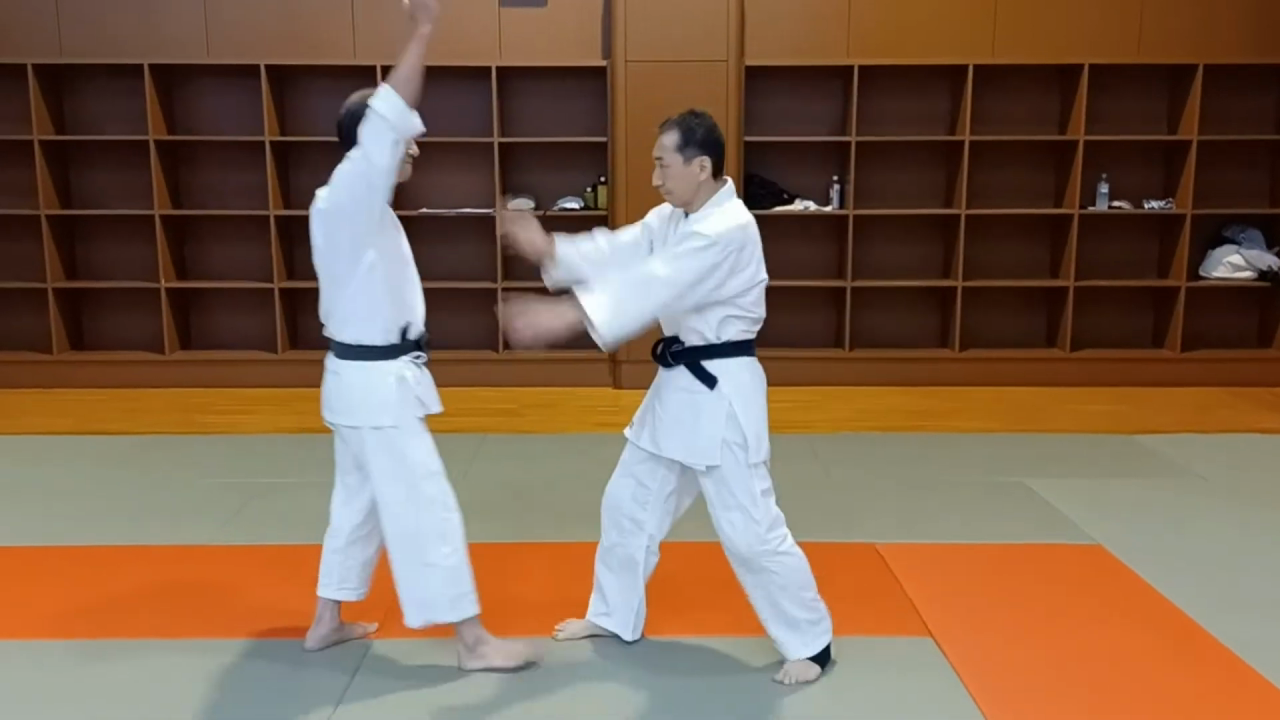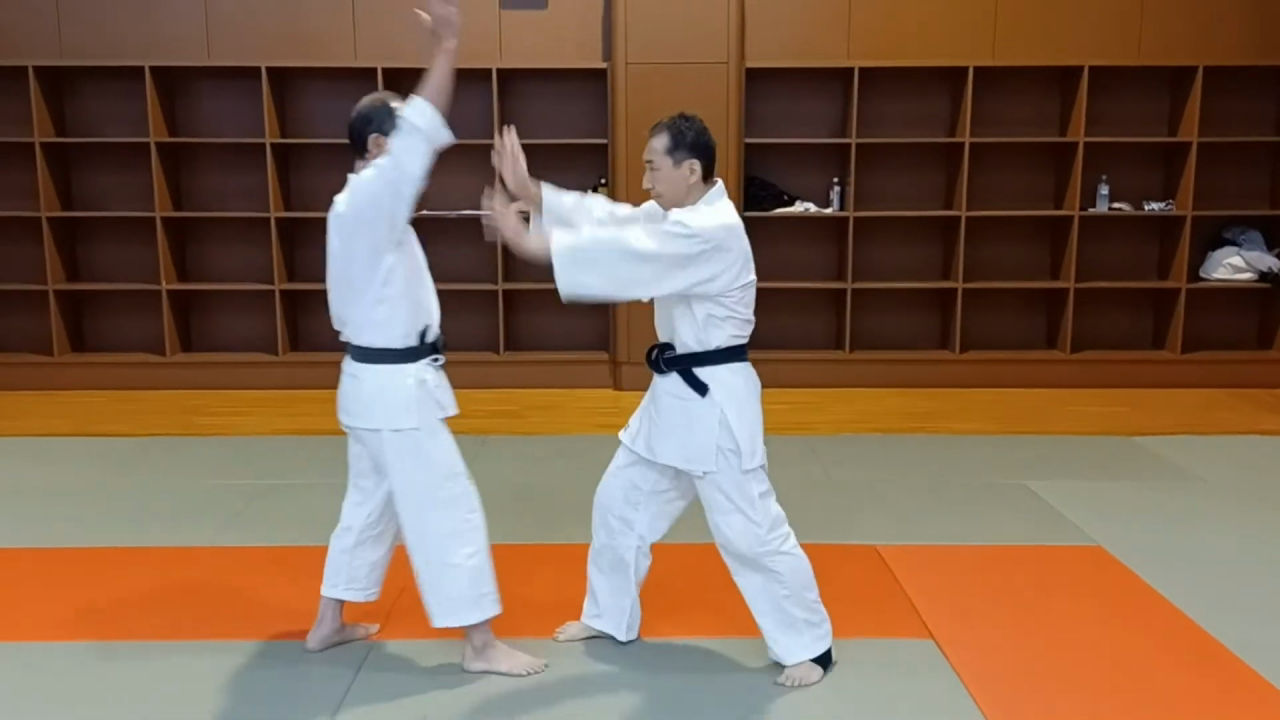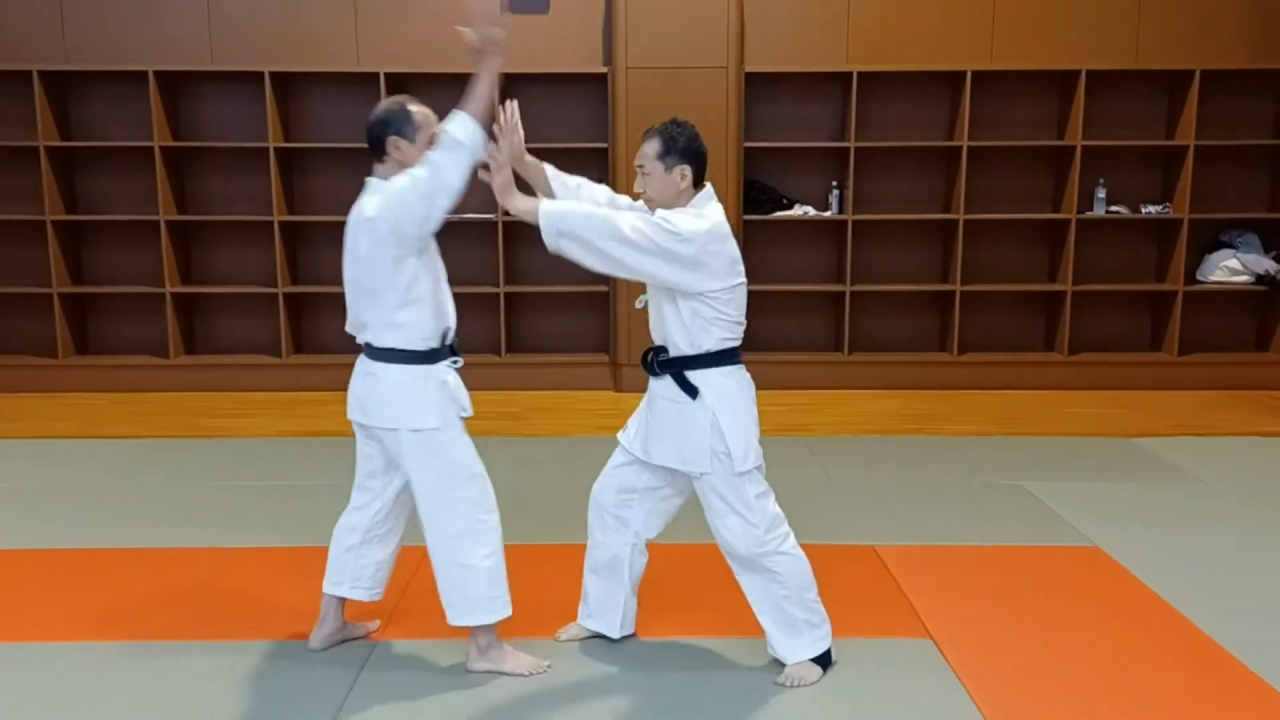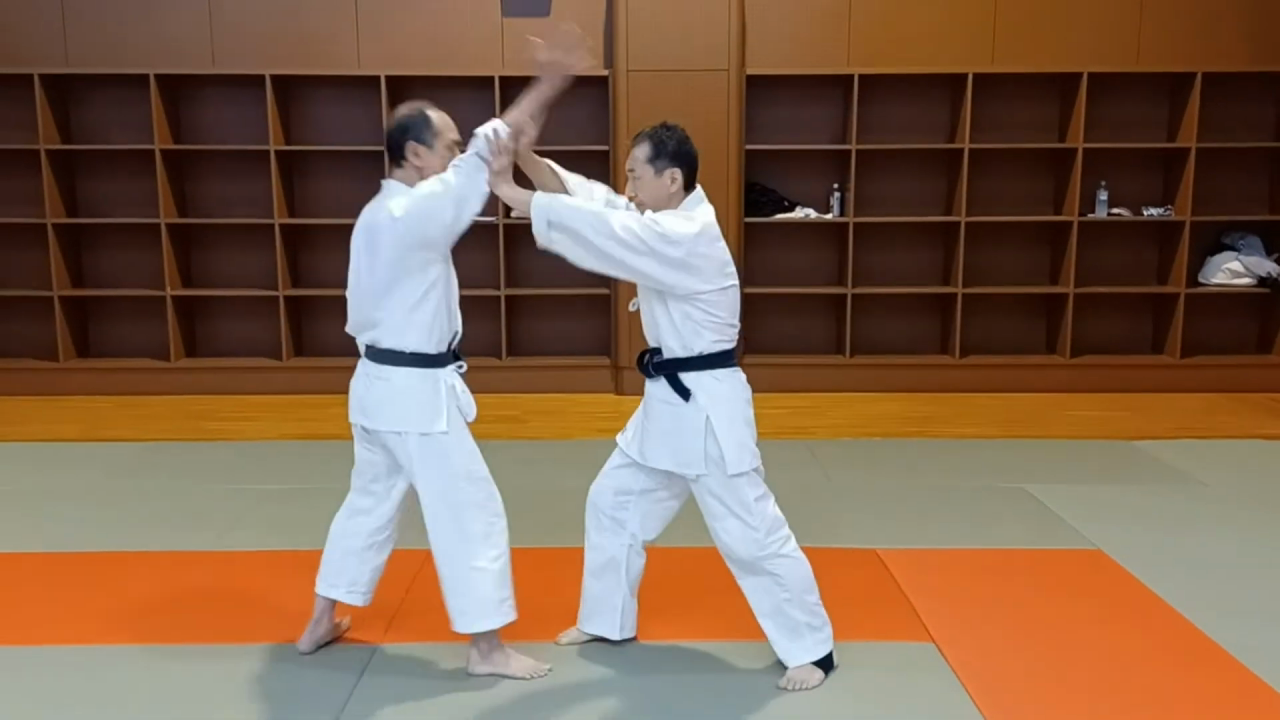
dt=0.1s
person 1, frame 1
left shoulder: (358, 204)
right shoulder: (345, 198)
right elbow: (384, 119)
left hip: (365, 376)
right hip: (378, 384)
left knee: (359, 503)
right knee: (424, 508)
left ankle: (328, 621)
right ankle: (471, 639)
person 1, frame 2
left shoulder: (356, 206)
right shoulder: (369, 203)
right elbow: (424, 129)
left hip: (370, 378)
right hip: (396, 387)
left knee: (369, 501)
right knee: (447, 507)
left ankle: (329, 621)
right ankle: (479, 643)
person 1, frame 3
left shoulder: (373, 209)
right shoulder: (397, 208)
right elbow: (459, 148)
right wrist: (490, 61)
left hip: (380, 379)
right hip: (412, 388)
left knee: (375, 501)
right knee: (464, 507)
left ankle: (331, 620)
right ankle: (484, 643)
person 1, frame 4
left shoulder: (376, 215)
right shoulder: (420, 210)
right elbow: (482, 160)
right wrist: (545, 85)
left hip: (376, 382)
right hip: (419, 392)
left knee: (369, 502)
right knee: (470, 512)
left ankle: (320, 623)
right ankle: (486, 645)
person 2, frame 1
left shoulder: (727, 230)
right shoulder: (675, 219)
left elbow: (656, 286)
right elbow: (617, 251)
left wrist: (566, 316)
right wrist: (548, 249)
left hip: (720, 394)
right hip: (678, 385)
left knee: (750, 529)
right knee: (628, 506)
left ankle: (810, 642)
right ankle: (614, 617)
person 2, frame 2
left shoulder: (712, 231)
right shoulder: (674, 216)
left elbow: (621, 254)
right elbow: (602, 217)
left wrist: (534, 241)
right wrist: (530, 194)
left hip: (716, 398)
right hip: (674, 391)
left knee: (752, 531)
right knee: (622, 503)
left ankle: (810, 645)
right ankle: (609, 618)
person 2, frame 3
left shoulder: (697, 233)
right shoulder: (668, 218)
left elbow: (609, 233)
right elbow: (598, 204)
left wrist: (518, 204)
right wrist: (525, 163)
left hip: (712, 401)
right hip: (671, 394)
left knee: (752, 531)
right knee: (616, 502)
left ankle: (809, 645)
right ankle: (605, 618)
person 2, frame 4
left shoulder: (687, 236)
right shoulder: (666, 220)
left elbow: (599, 232)
right elbow: (592, 200)
left wrist: (512, 193)
right wrist: (531, 163)
left hip: (708, 404)
right hip: (668, 400)
left knee: (753, 534)
right knee: (613, 503)
left ankle: (812, 648)
right ankle: (607, 619)
